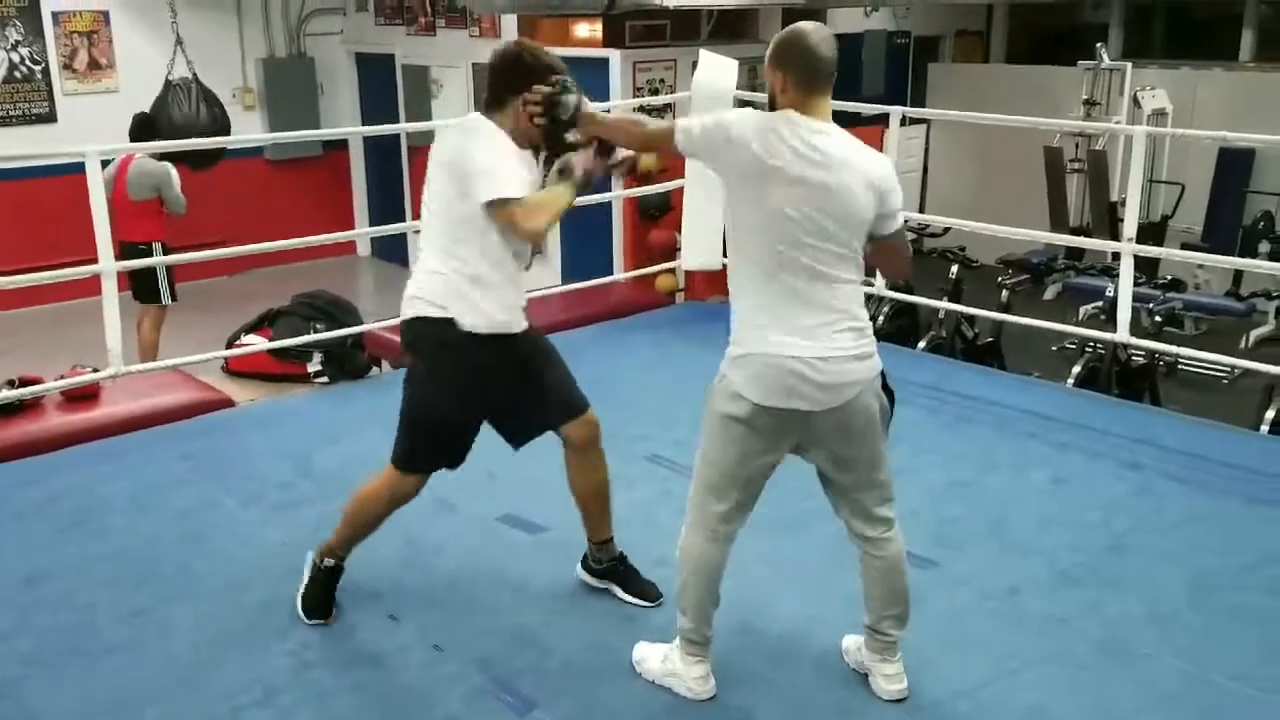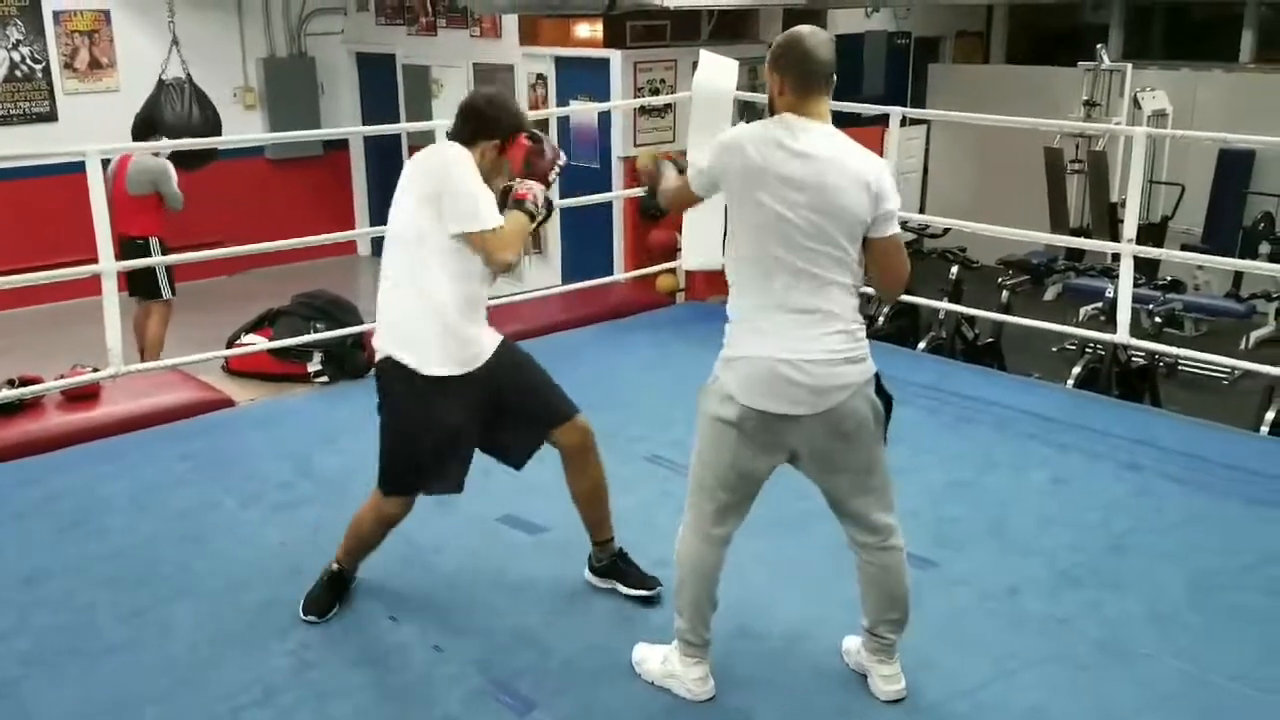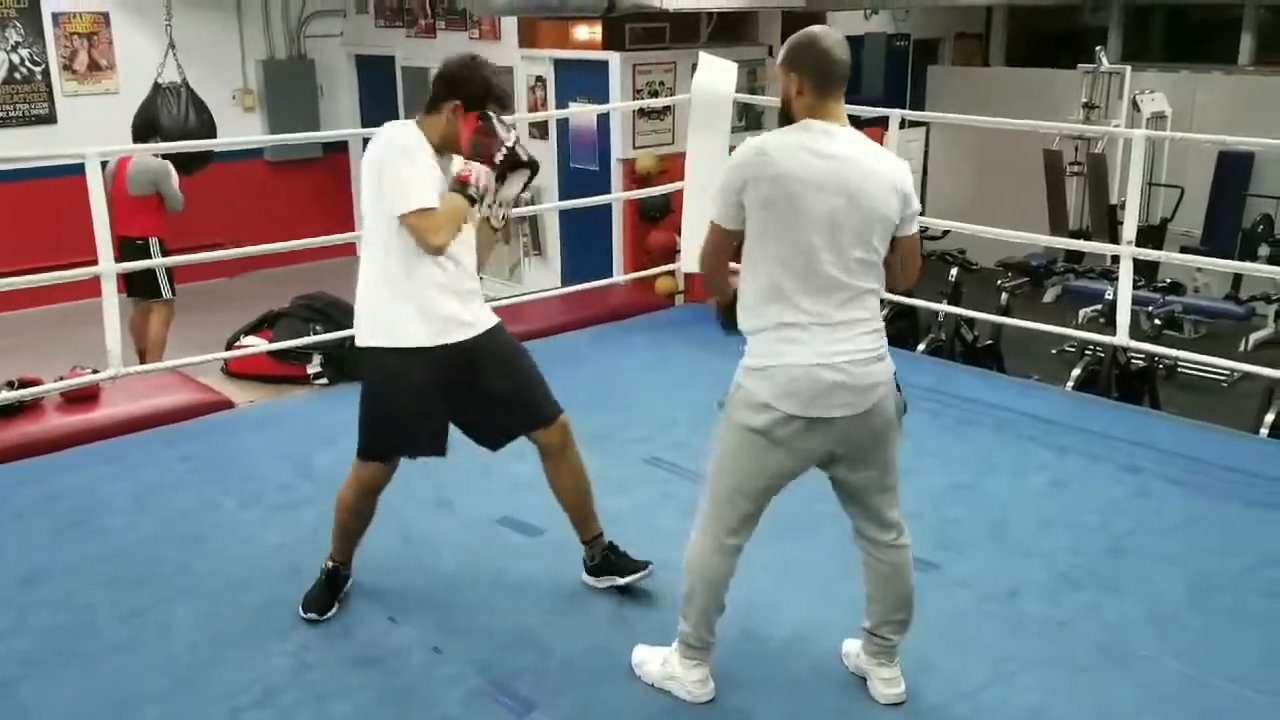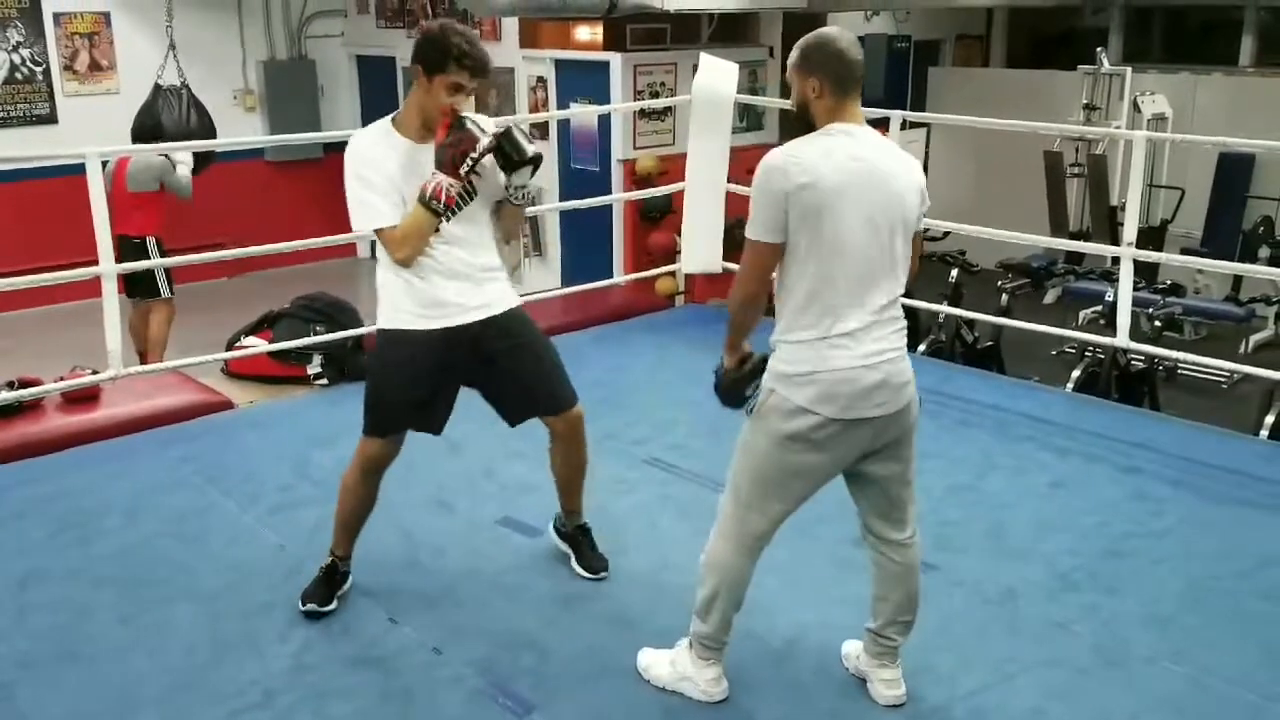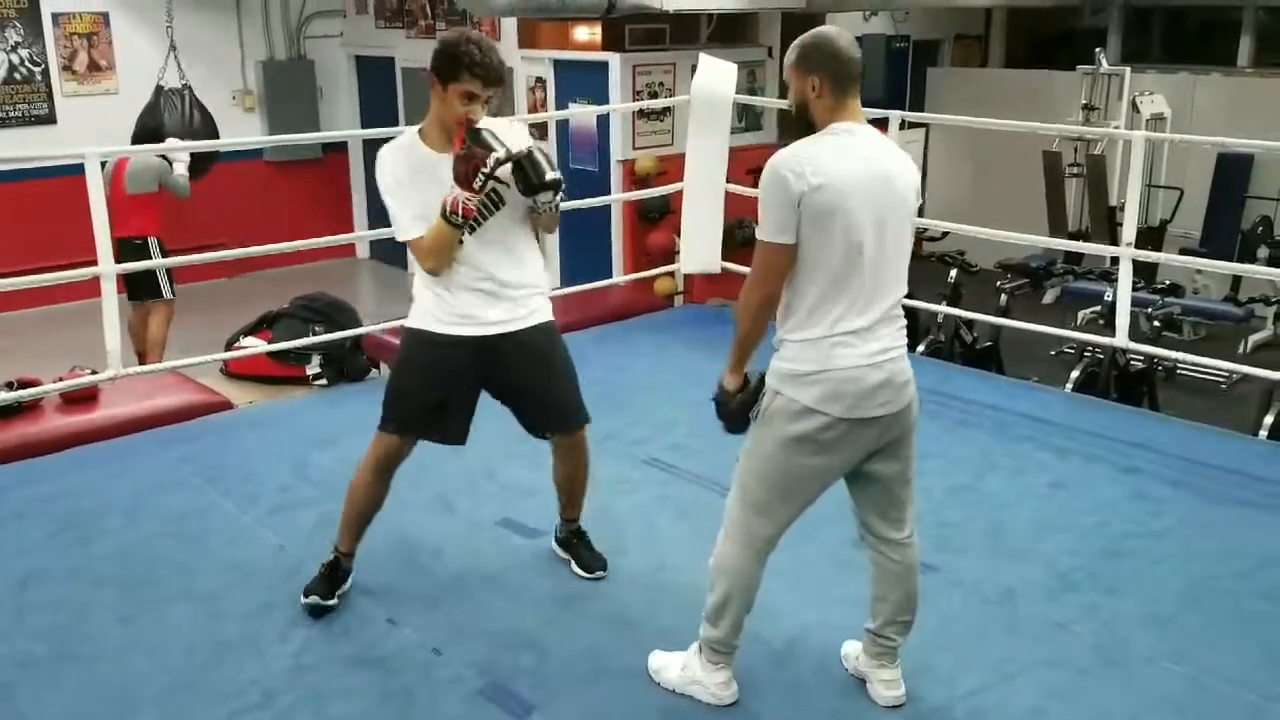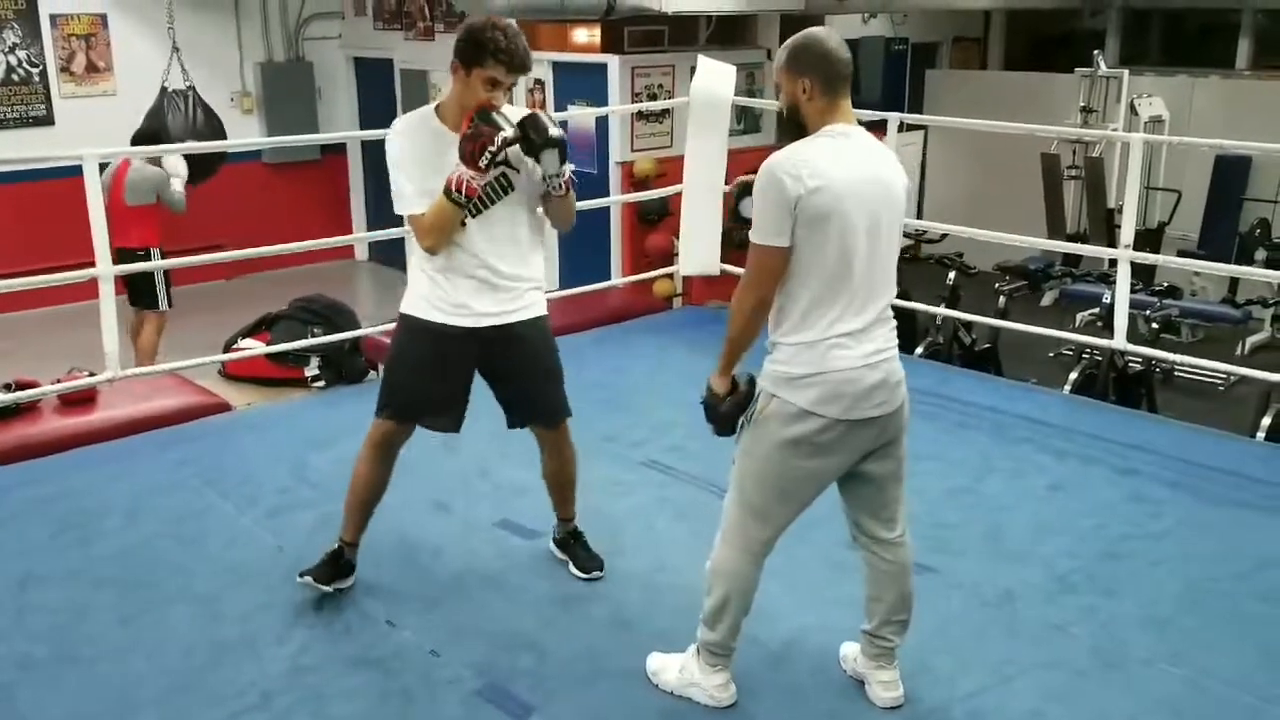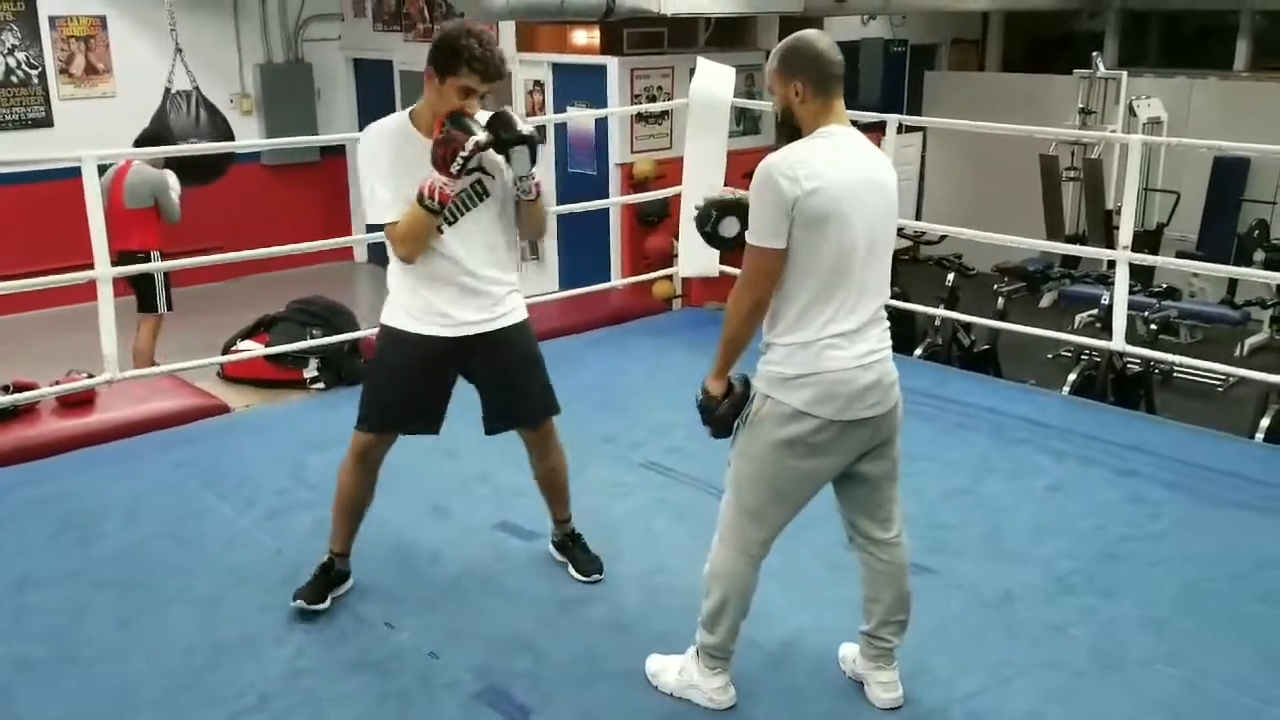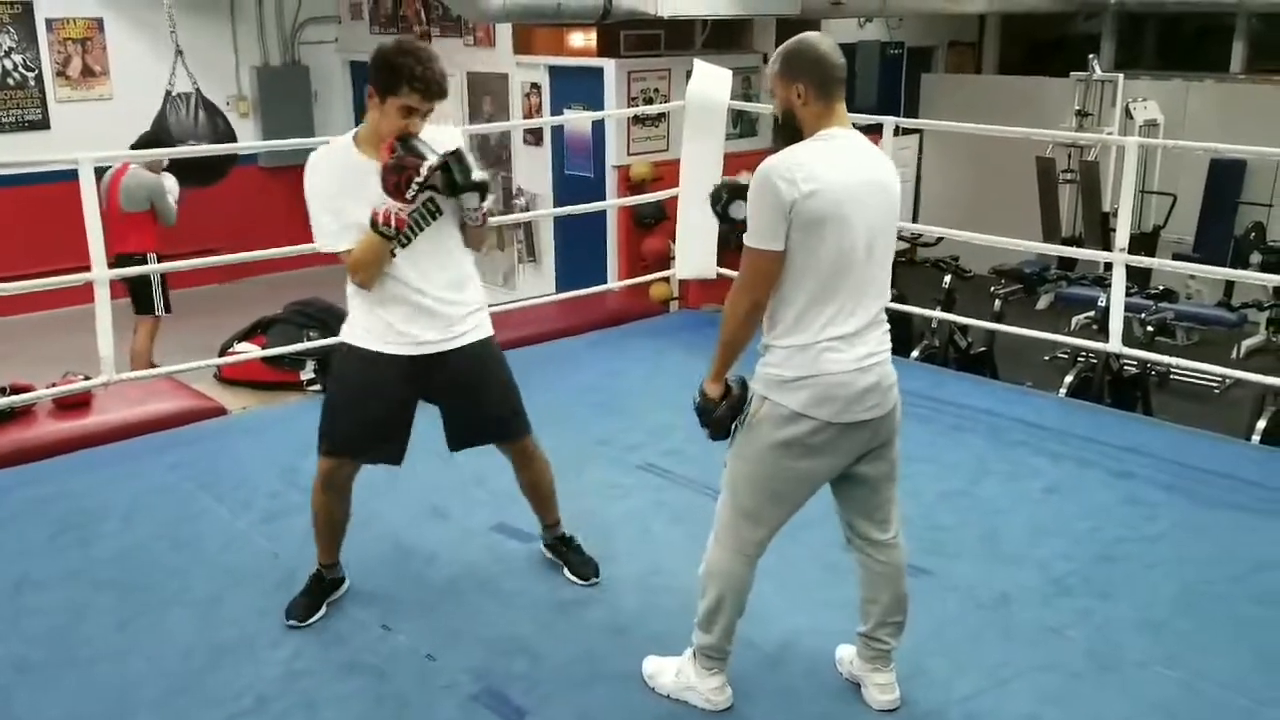
dt=0.2s
person 1, frame 1
left shoulder: (744, 134)
right shoulder: (872, 166)
left elbow: (648, 135)
right elbow: (898, 267)
left wrist: (583, 120)
left hip: (761, 378)
right hip: (847, 377)
left knee: (710, 521)
right knee: (876, 523)
left ankle: (691, 660)
right ankle: (885, 659)
person 1, frame 2
left shoulder: (742, 145)
right shoulder: (868, 169)
left elbow: (674, 197)
right elbow: (894, 282)
left wrist: (659, 171)
left hip: (750, 381)
right hip: (838, 383)
left knee: (706, 525)
right knee: (875, 528)
left ankle: (690, 662)
right ankle: (883, 660)
person 1, frame 3
left shoulder: (758, 157)
right shoulder: (890, 169)
left elbow: (713, 262)
right elbow: (905, 276)
left wrist: (726, 297)
left hip: (777, 387)
right hip: (864, 384)
left knee: (719, 530)
right knee: (884, 531)
left ankle: (690, 664)
right ankle: (883, 663)
person 1, frame 4
left shoulder: (785, 165)
right shoulder: (906, 167)
left elbow: (751, 284)
left wrist: (733, 349)
left hip: (808, 390)
right hip: (890, 385)
left knee: (739, 529)
right knee: (894, 531)
left ankle: (702, 663)
right ankle: (884, 664)
person 1, frame 5
left shoulder: (794, 165)
right shoulder: (901, 164)
left elbow: (764, 287)
left wrist: (735, 370)
left hip: (813, 390)
right hip: (891, 384)
left knee: (747, 531)
right knee: (893, 531)
left ankle: (712, 667)
right ankle: (883, 664)
person 1, frame 6
left shoulder: (788, 168)
right shoulder: (887, 164)
left elbow: (757, 290)
left wrist: (724, 372)
left hip: (807, 392)
right hip: (882, 384)
left knee: (744, 535)
right knee: (885, 532)
left ankle: (710, 670)
right ankle: (881, 666)
person 1, frame 7
left shoulder: (784, 169)
right shoulder: (878, 164)
left elbow: (754, 292)
left wrist: (719, 374)
right wrist: (749, 224)
left hip: (802, 394)
right hip: (875, 385)
left knee: (741, 537)
right knee: (881, 532)
left ankle: (709, 672)
right ankle: (881, 666)
person 1, frame 8
left shoulder: (783, 172)
right shoulder: (882, 167)
left elbow: (751, 295)
left wrist: (717, 377)
left hip: (799, 396)
right hip: (874, 388)
left knee: (737, 537)
right knee: (879, 534)
left ankle: (706, 673)
right ankle: (878, 668)
person 2, frame 1
left shoulder: (503, 150)
right shoulder: (473, 134)
left elbow: (522, 240)
right elbow: (529, 227)
left wrist: (562, 179)
right wrist: (571, 174)
left hip: (501, 325)
right hip: (449, 328)
left knee: (583, 430)
right knee: (407, 477)
left ankle: (602, 558)
right ankle: (327, 561)
person 2, frame 2
left shoulder: (452, 174)
right shoulder: (446, 159)
right elbow: (503, 254)
left wrist: (523, 200)
right wrist: (530, 195)
left hip: (476, 350)
right hip: (419, 362)
left knee: (576, 435)
right knee: (393, 503)
left ankle: (605, 558)
right ankle: (340, 571)
person 2, frame 3
left shoulder: (445, 160)
right shoulder: (397, 143)
right elbow: (434, 237)
left wrist: (504, 187)
right wrist: (472, 173)
left hip: (468, 328)
right hip: (401, 340)
left knee: (555, 433)
right knee: (371, 474)
left ankle: (597, 554)
right ankle: (336, 569)
person 2, frame 4
right shoulder: (370, 149)
left elbow: (508, 230)
right elbow: (402, 251)
left wrist: (518, 179)
right wrist: (441, 183)
left hip: (492, 309)
right hip: (415, 323)
left knee: (566, 418)
right knee: (374, 452)
left ankle: (572, 526)
right ankle: (337, 565)
person 2, frame 5
left shoulder: (510, 136)
right shoulder: (397, 158)
left elbow: (548, 227)
right elbow: (431, 259)
left wrist: (545, 193)
right wrist: (463, 195)
left hip: (523, 320)
right hip: (441, 328)
left knee: (571, 435)
right knee: (387, 448)
left ankle: (570, 532)
right ankle: (340, 562)
person 2, frame 6
left shoulder: (522, 129)
right shoulder: (409, 133)
left elbow: (564, 223)
right elbow: (430, 238)
left wrist: (553, 166)
right wrist: (467, 174)
left hip: (518, 312)
right hip: (435, 315)
left knee: (554, 429)
right knee: (386, 433)
left ankle: (566, 532)
right ankle: (345, 552)
person 2, frame 7
left shoulder: (499, 134)
right shoulder: (383, 140)
left elbow: (534, 231)
right elbow: (406, 245)
left wrist: (524, 169)
right wrist: (442, 180)
left hip: (498, 318)
right hip: (415, 323)
left knee: (541, 431)
right knee: (367, 444)
left ankle: (565, 535)
right ankle: (336, 563)
person 2, frame 8
left shoulder: (446, 144)
right shoulder: (329, 164)
left elbow: (477, 242)
right elbow: (361, 272)
left wrist: (469, 198)
right wrist: (392, 208)
left hip: (461, 334)
right hip: (376, 343)
left knee: (519, 443)
right knee: (332, 468)
left ankle: (556, 536)
right ankle: (328, 573)
person 3, frame 1
left shoulder: (113, 169)
right shoulder: (157, 170)
right elbow: (179, 208)
right wrist: (173, 186)
left hip: (127, 246)
right hip: (149, 247)
left knee: (148, 309)
right knee: (154, 313)
left ankle: (148, 364)
person 3, frame 2
left shoulder: (116, 163)
right shoulder: (155, 165)
right elbow: (176, 204)
right wrist: (170, 179)
left hip: (127, 241)
right hip: (147, 242)
left knee: (144, 304)
right knee: (160, 308)
left ankle: (146, 362)
person 3, frame 3
left shoulder: (114, 165)
right shoulder: (155, 166)
right elbow: (176, 205)
right wrist: (172, 183)
left hip: (125, 243)
right hip: (147, 243)
left knee: (141, 304)
right knee: (162, 307)
left ankle: (144, 363)
person 3, frame 4
left shoulder: (114, 165)
right shoulder: (156, 163)
right elbow: (185, 192)
right wrist: (184, 164)
left hip: (124, 242)
right hip: (144, 242)
left knee: (140, 305)
right knee: (163, 307)
left ankle: (145, 364)
person 3, frame 5
left shoulder: (112, 166)
right shoulder: (154, 164)
right elbow: (183, 191)
right wrist: (180, 163)
left hip: (124, 244)
right hip: (145, 243)
left knee: (139, 307)
right knee: (162, 308)
left ankle: (144, 364)
person 3, frame 6
left shoulder: (110, 172)
right shoulder: (153, 174)
right elbow: (179, 206)
right wrist: (178, 179)
left hip: (122, 251)
right hip: (145, 252)
left knee: (141, 312)
right knee: (154, 319)
left ankle: (143, 368)
person 3, frame 7
left shoulder: (111, 175)
right shoulder: (154, 177)
right elbow: (173, 216)
right wrist: (172, 193)
left hip: (123, 254)
right hip: (146, 255)
left knee: (146, 314)
right knee: (151, 321)
left ankle: (146, 366)
person 3, frame 8
left shoulder: (111, 176)
right shoulder: (150, 181)
right elbow: (169, 219)
right wrist: (171, 197)
left hip: (121, 256)
right hip: (143, 257)
left knee: (144, 316)
right knee: (148, 323)
left ankle: (145, 367)
